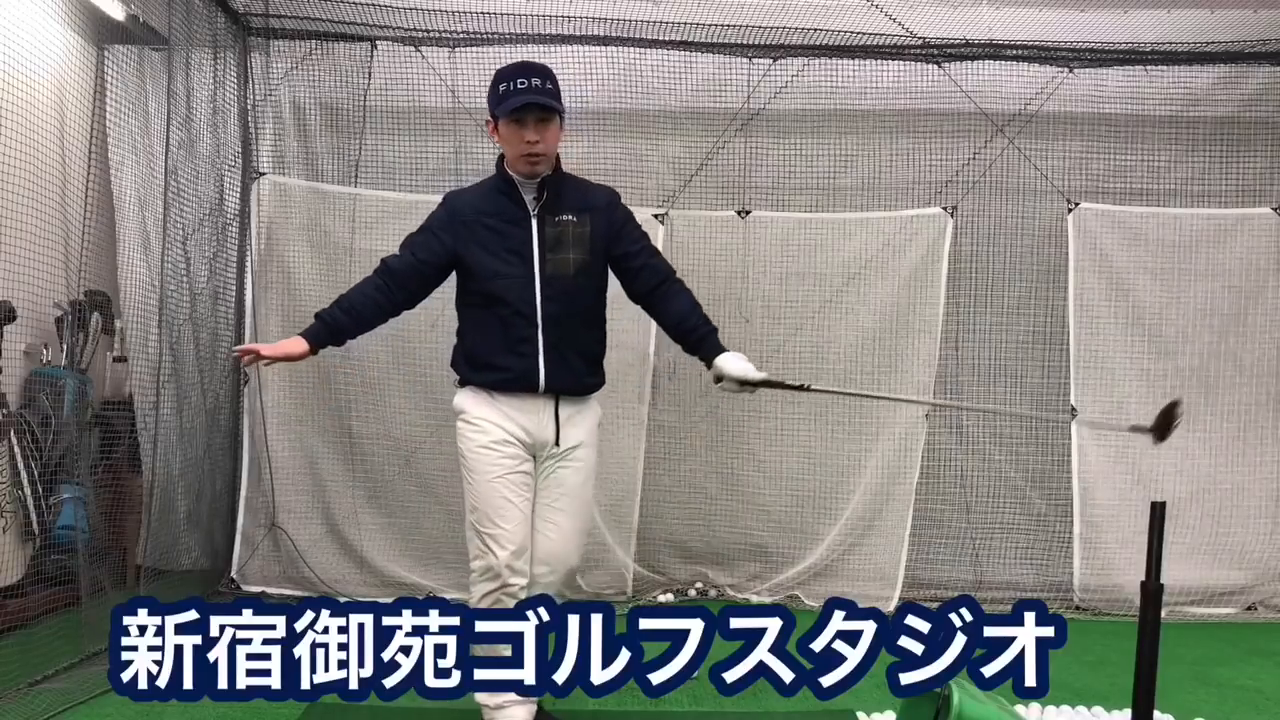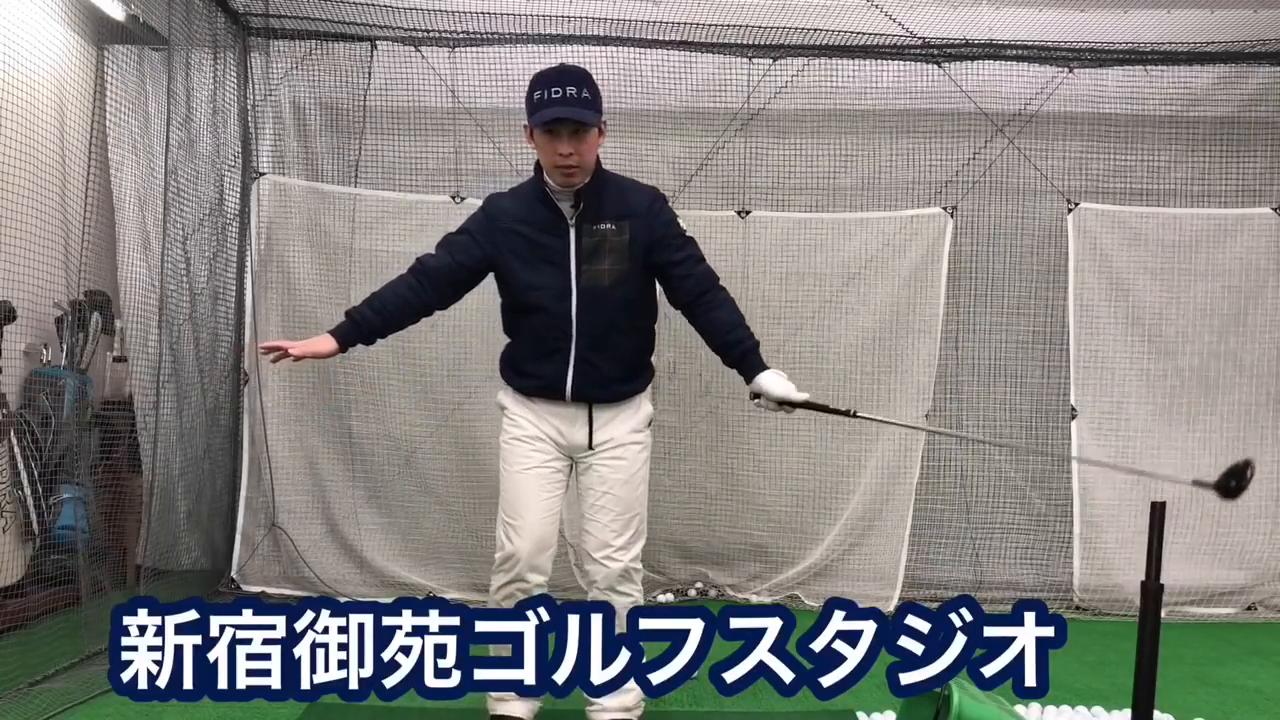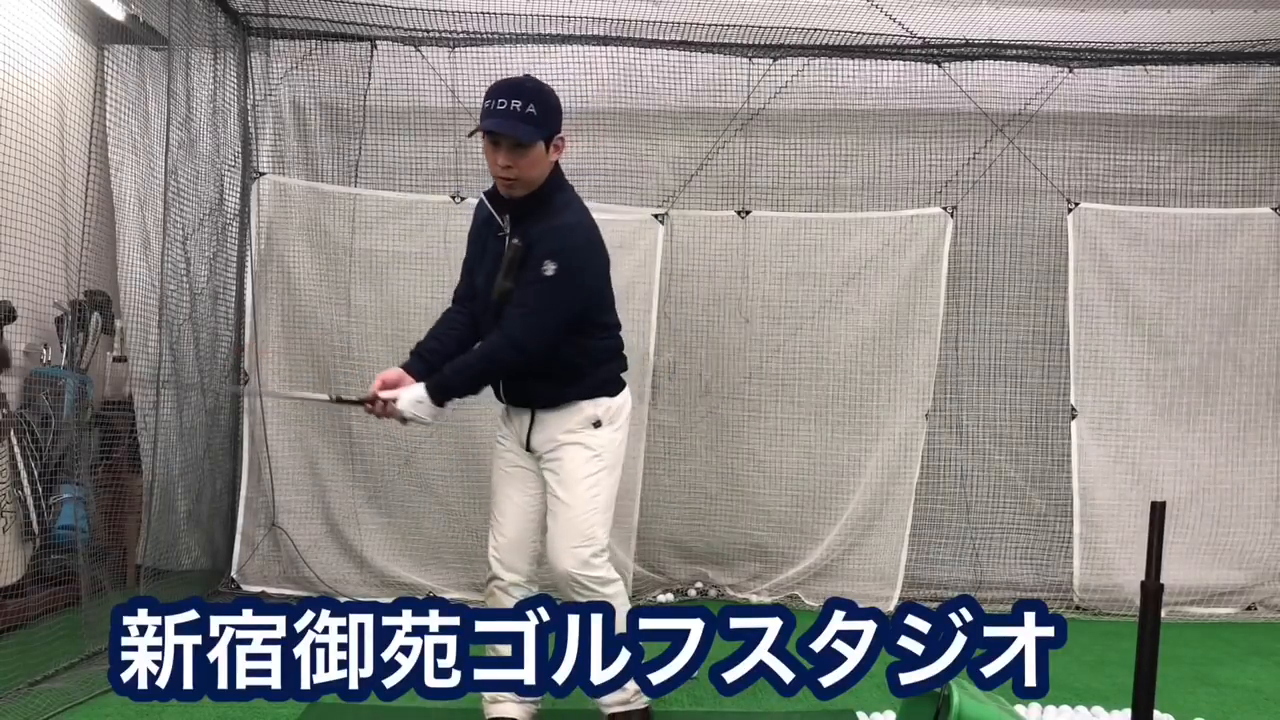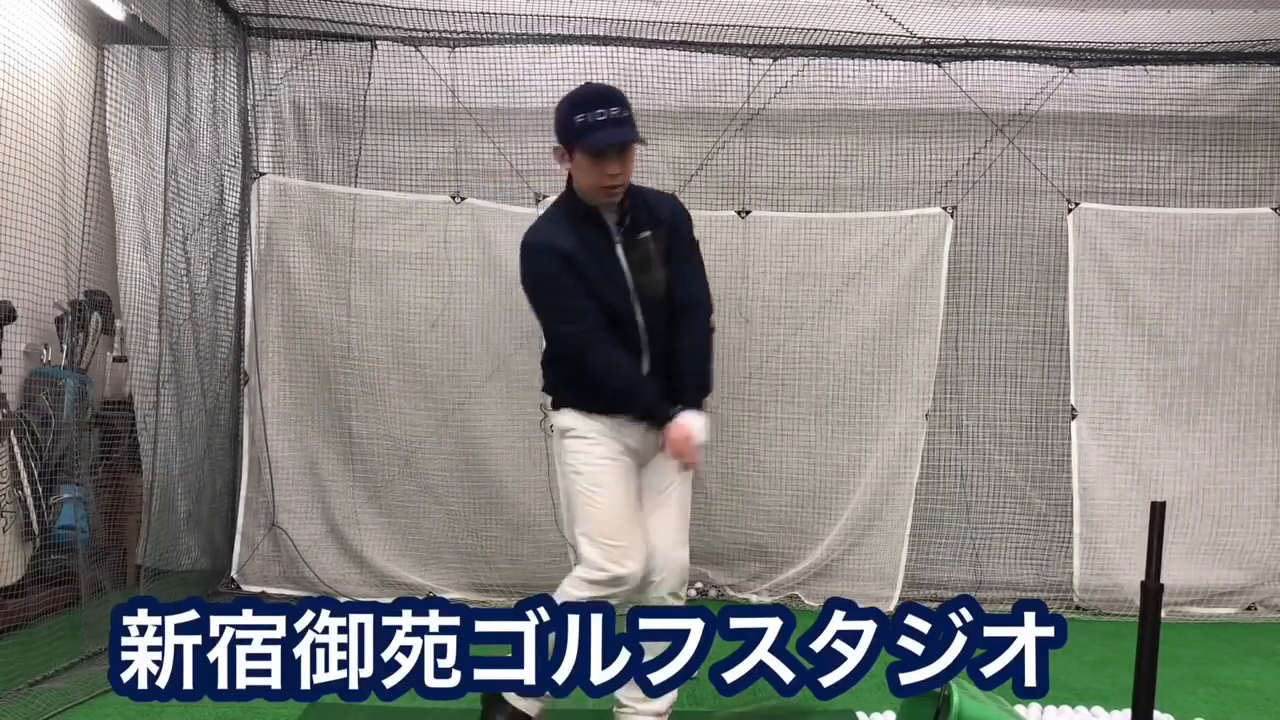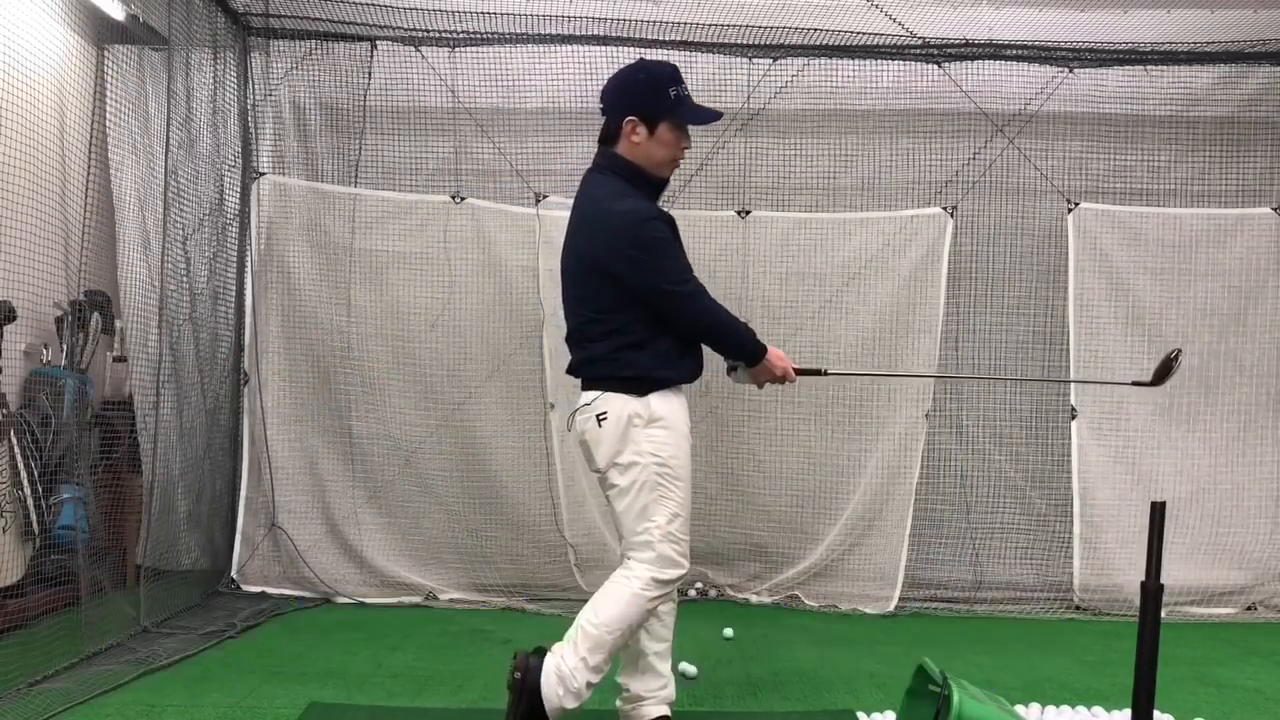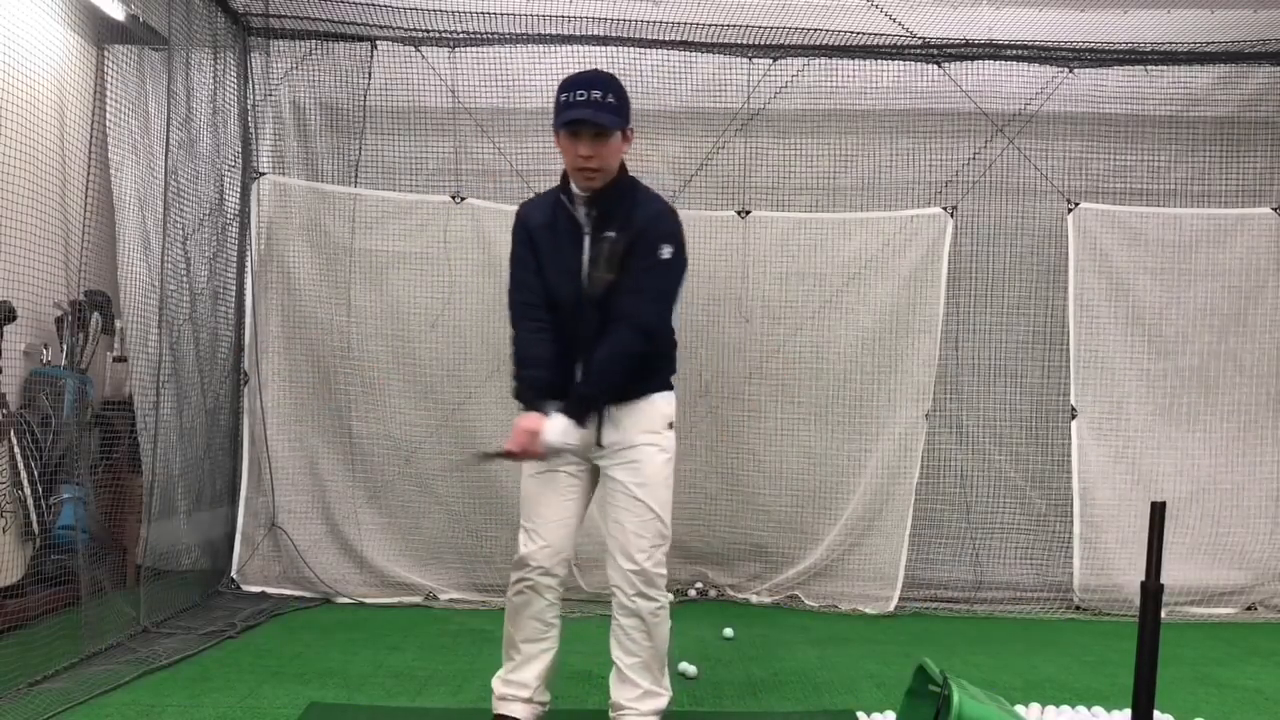
dt=0.7s
person 1, frame 1
left shoulder: (598, 207)
right shoulder: (464, 212)
left elbow: (657, 285)
right elbow: (395, 281)
left wrist: (715, 351)
right wrist: (313, 337)
left hip: (574, 412)
right hip: (491, 411)
left knee: (556, 563)
right knee: (500, 567)
person 1, frame 2
left shoulder: (642, 209)
right shoulder: (504, 216)
left elbow: (699, 291)
right elbow: (431, 280)
left wrist: (755, 369)
right wrist: (341, 336)
left hip: (619, 415)
right hip: (532, 413)
left knee: (614, 568)
right knee: (519, 558)
person 1, frame 3
left shoulder: (567, 233)
right shoulder: (492, 213)
left elbow: (518, 340)
right elbow: (468, 309)
left wrist: (431, 392)
right wrist: (415, 368)
left hip: (584, 414)
right hip: (520, 415)
left knee: (579, 559)
right knee: (508, 567)
person 1, frame 4
left shoulder: (665, 216)
right shoulder: (547, 242)
left elbow: (693, 320)
right elbow: (588, 347)
left wrist: (689, 410)
right wrist: (660, 421)
left hip: (666, 423)
right hip: (590, 424)
left knee: (665, 573)
right knee: (612, 568)
person 1, frame 5
left shoulder: (615, 196)
right shoulder: (626, 217)
left elbow: (681, 293)
right elbow: (686, 305)
left wrist: (745, 350)
right wrist: (756, 352)
left hip: (639, 403)
right hip: (637, 409)
left knee: (658, 558)
right knee: (658, 562)
person 1, frame 6
left shoulder: (654, 221)
right shoulder: (535, 221)
left elbow: (636, 332)
right elbow: (531, 323)
left wrist: (569, 418)
right wrist: (534, 408)
left hip: (638, 414)
right hip: (556, 415)
left knee: (639, 573)
right knee: (538, 563)
